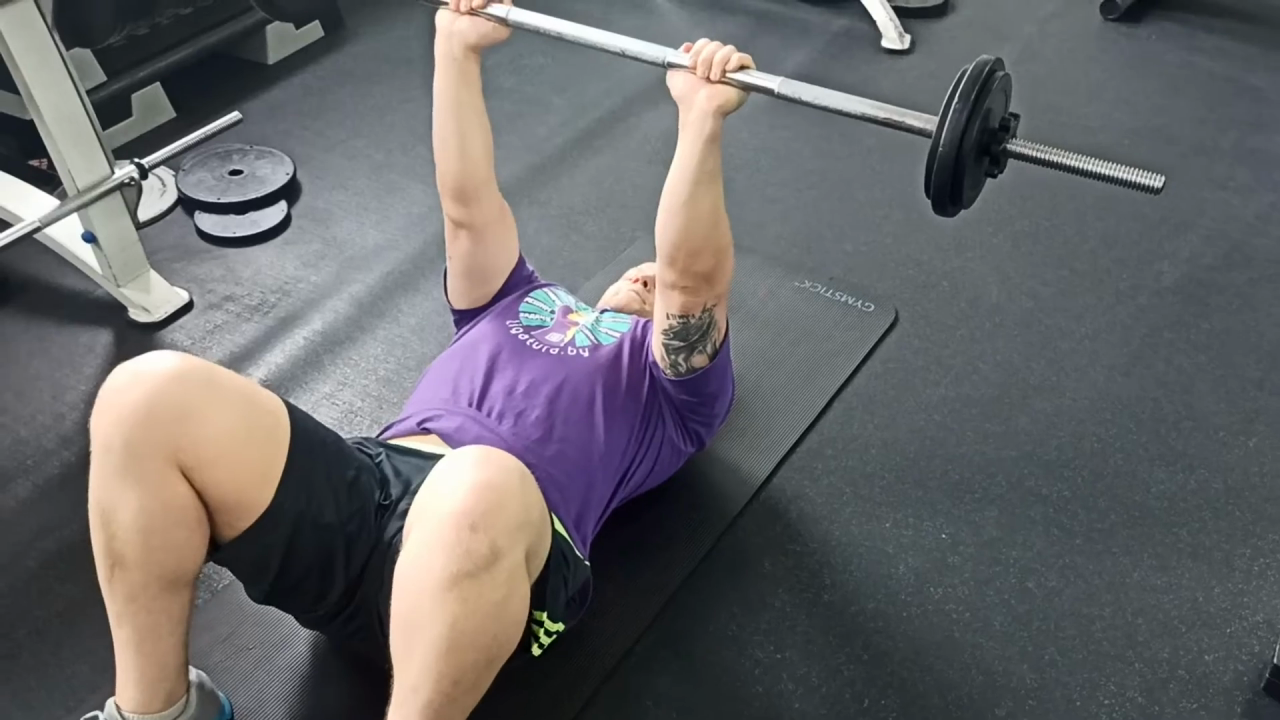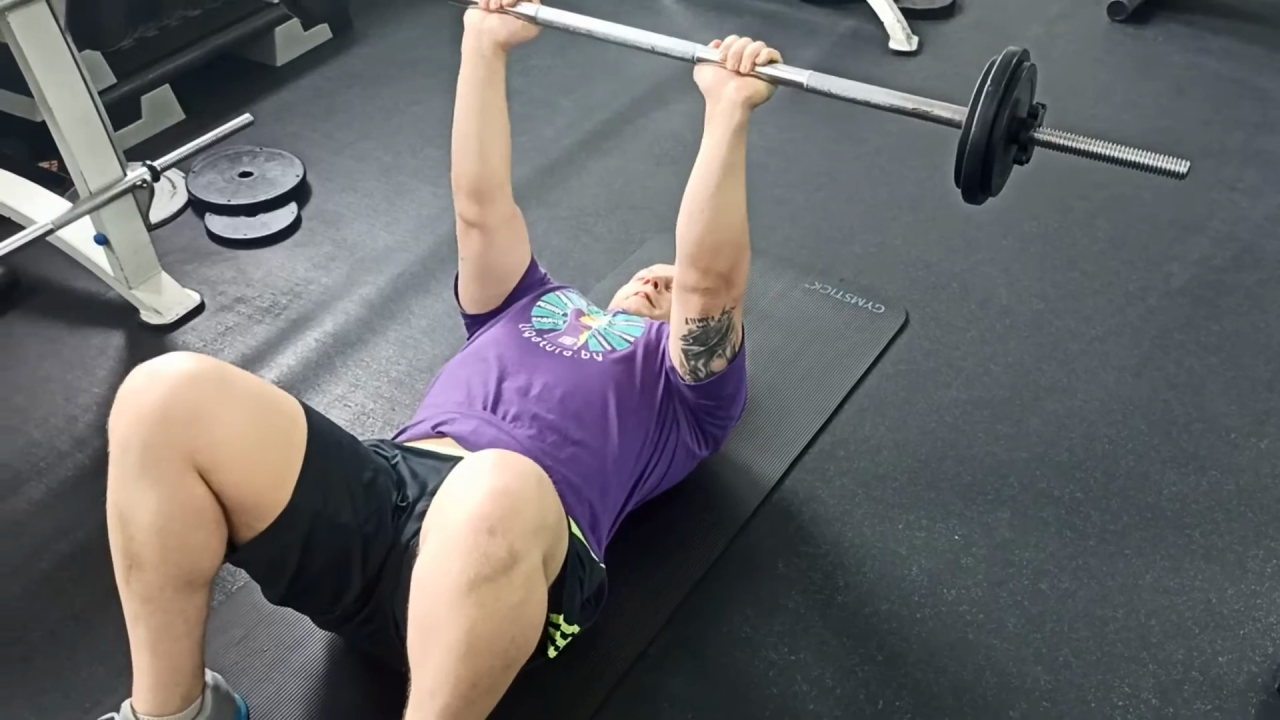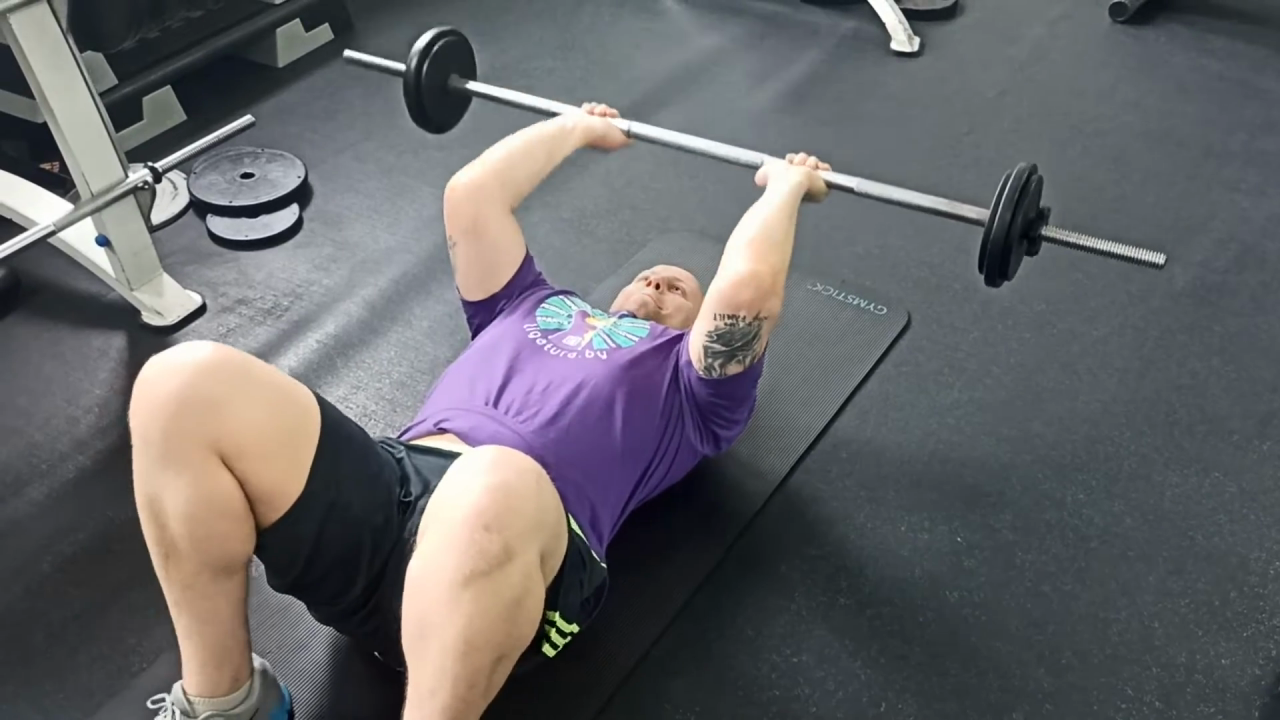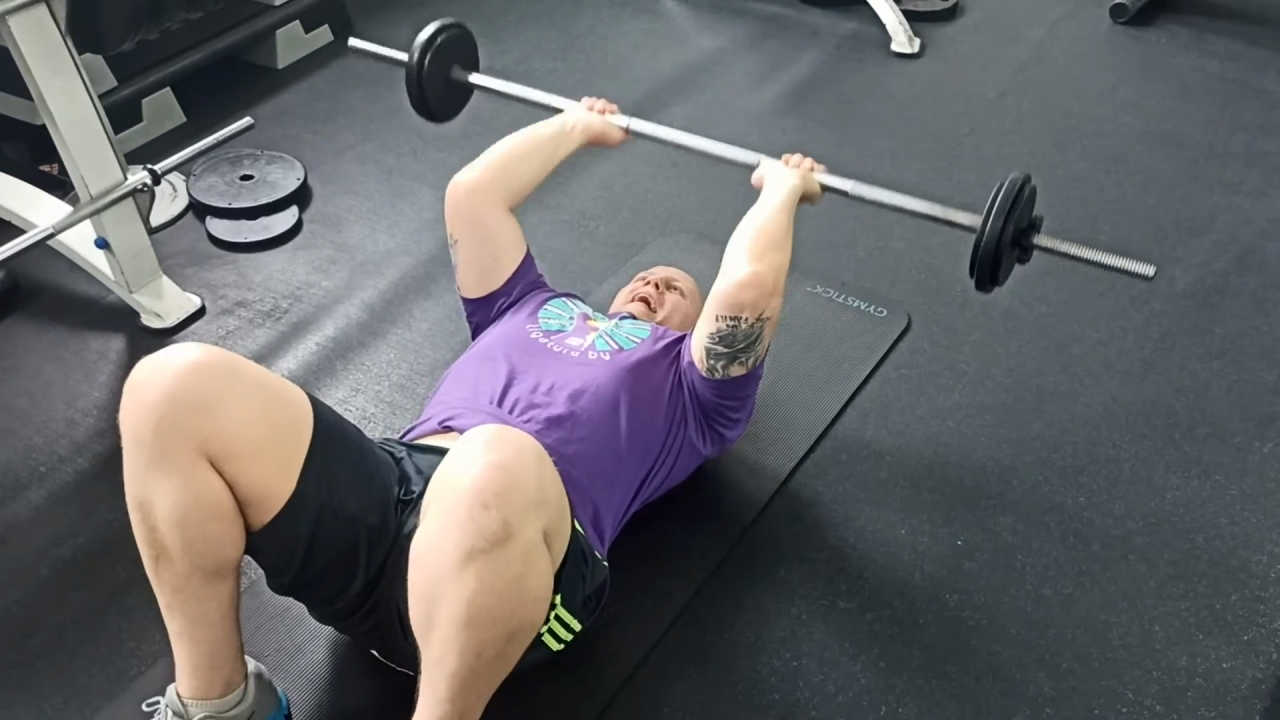
dt=0.7s
person 1, frame 1
left shoulder: (680, 379)
right shoulder: (521, 304)
left elbow: (694, 278)
right elbow: (469, 205)
left wrist: (701, 117)
left hip: (491, 524)
right hip: (366, 488)
left knee: (475, 491)
right knee: (148, 394)
person 1, frame 2
left shoulder: (689, 386)
right shoulder: (533, 307)
left elbow: (712, 279)
right elbow: (481, 207)
left wrist: (728, 109)
left hip: (507, 525)
right hip: (383, 486)
left knee: (493, 494)
right knee: (165, 396)
person 1, frame 3
left shoulder: (692, 378)
right shoulder: (534, 306)
left elbow: (747, 288)
right elbow: (471, 195)
left wrist: (787, 187)
right wrist: (576, 129)
left hip: (506, 523)
right hip: (383, 488)
left knee: (488, 502)
right knee: (184, 385)
person 1, frame 4
left shoulder: (691, 384)
right shoulder: (537, 309)
left elbow: (746, 291)
right elbow: (472, 195)
left wrist: (781, 189)
right wrist: (578, 127)
left hip: (513, 525)
right hip: (386, 490)
left knee: (494, 470)
right knee: (172, 388)
